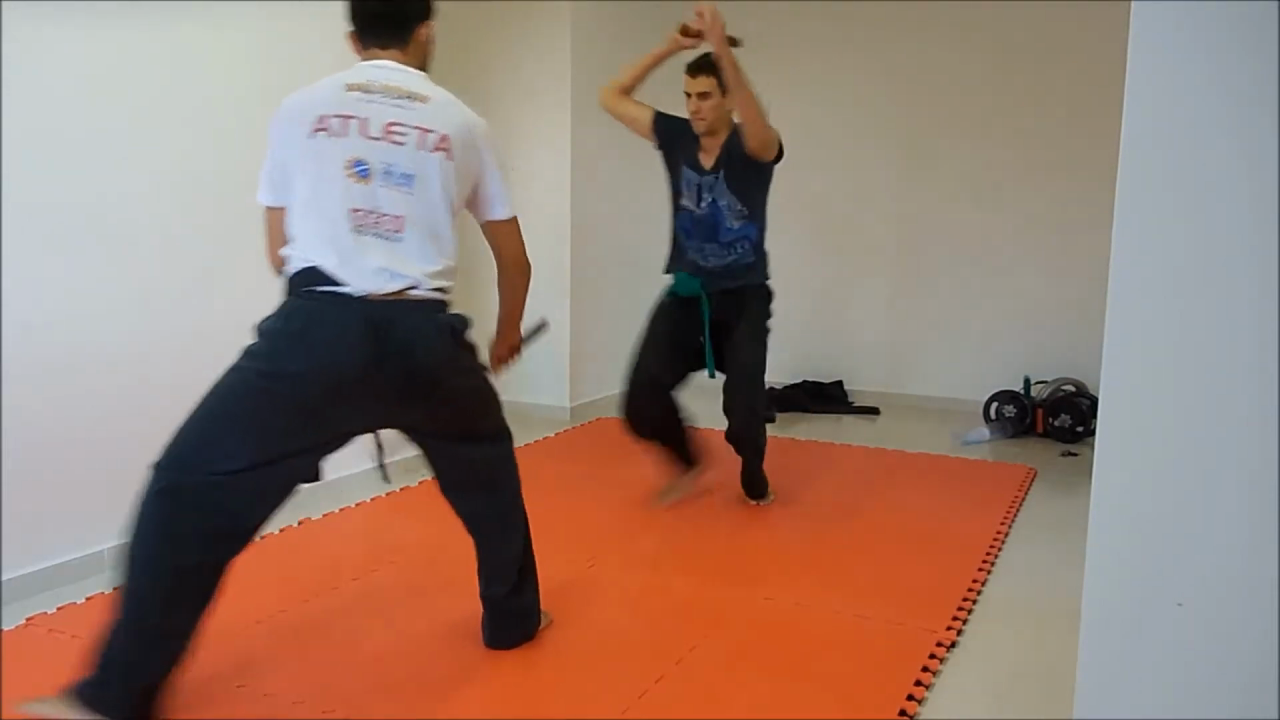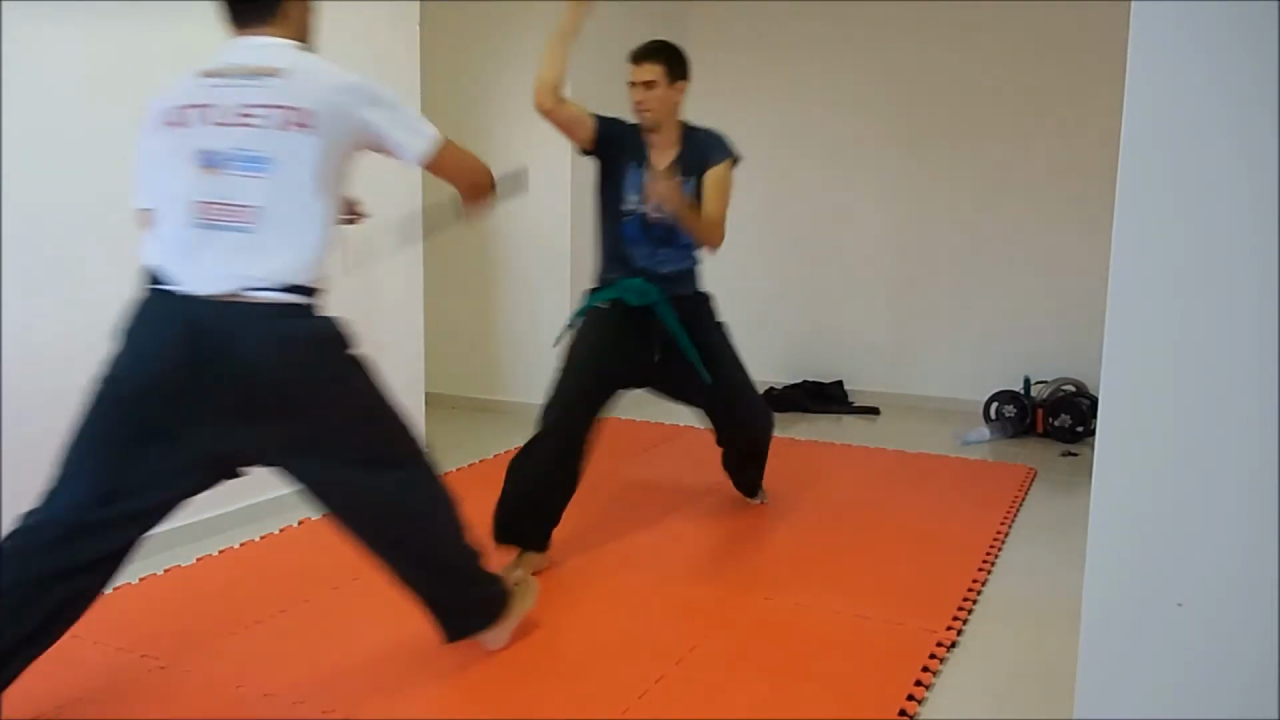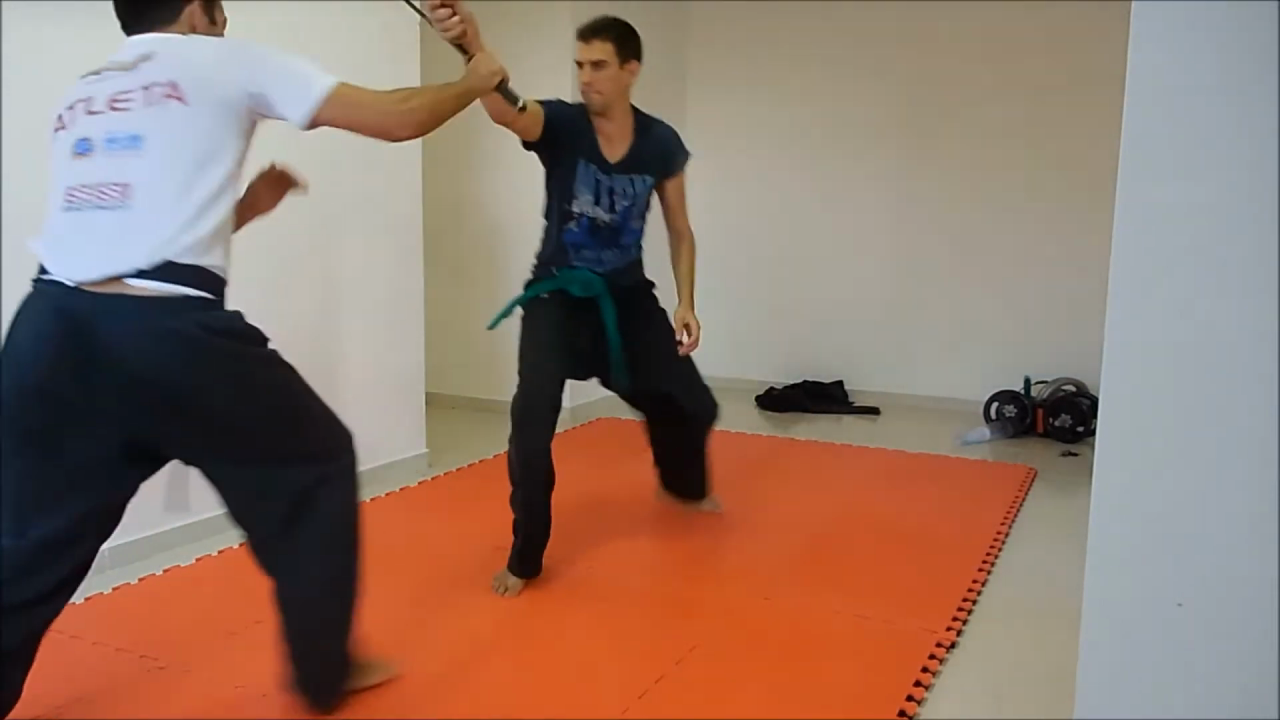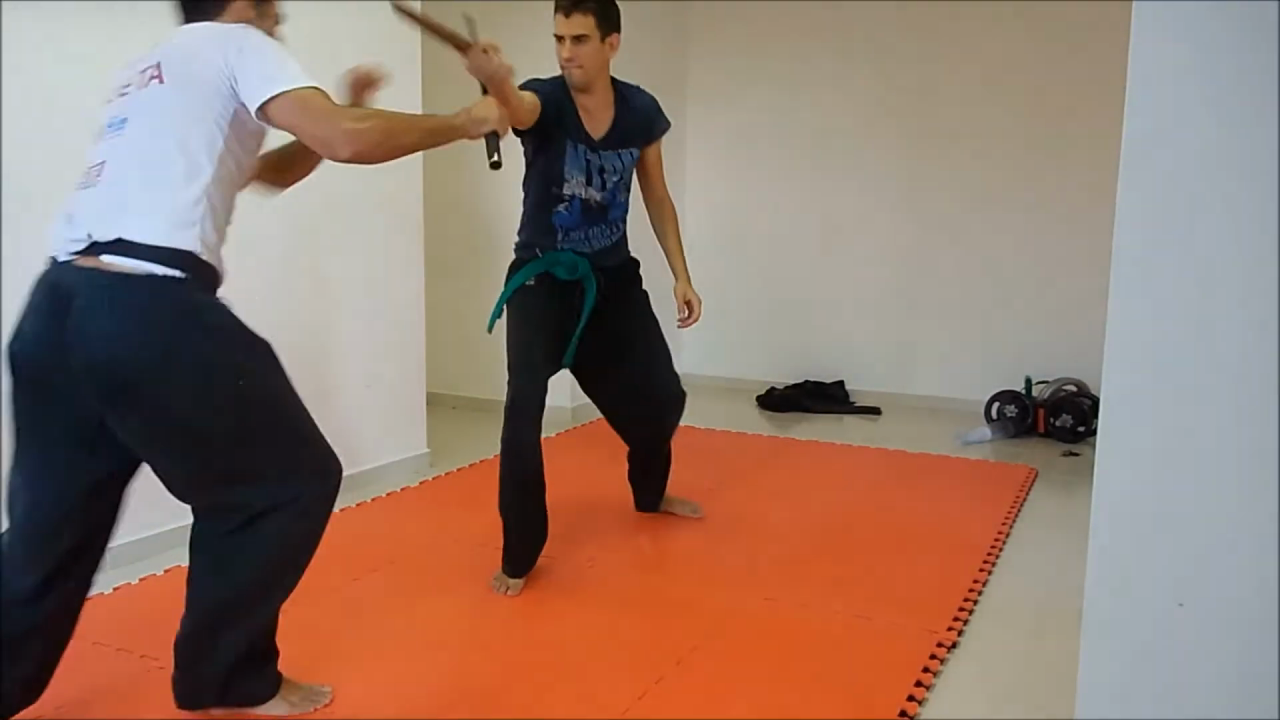
dt=0.2s
person 1, frame 1
left shoulder: (303, 109)
right shoulder: (460, 123)
left elbow: (279, 248)
right elbow: (512, 258)
right wrist: (507, 330)
left hip: (315, 332)
right hip: (417, 335)
left knee: (191, 491)
right knee: (483, 463)
right ankle: (512, 614)
person 1, frame 2
left shoulder: (171, 99)
right shoulder: (340, 87)
right elbow: (472, 178)
right wrist: (481, 195)
left hip: (167, 332)
right hip: (272, 337)
left knee: (76, 517)
right knee: (385, 469)
right ankle: (480, 608)
person 1, frame 3
left shoulder: (79, 101)
right shoulder: (227, 58)
right elbow: (392, 118)
left wrist: (257, 194)
right wrist: (475, 81)
right hip: (170, 327)
right knee: (313, 462)
person 1, frame 4
left shoulder: (151, 73)
left elbow: (274, 169)
right elbow: (348, 141)
left wrist: (346, 106)
right wrist: (459, 121)
left hip: (63, 310)
right hip: (153, 310)
right knee: (290, 481)
person 2, frame 1
left shoulder: (757, 140)
right shoulder: (674, 135)
left elbow: (757, 134)
right elbow: (611, 98)
left wrist: (720, 41)
right wrist: (668, 47)
left hip: (743, 295)
right hip: (687, 292)
left knee: (744, 409)
right knee: (643, 394)
left ankle: (755, 482)
right ankle: (686, 462)
person 2, frame 2
left shoulder: (711, 150)
right shoulder: (612, 137)
left elbow: (711, 231)
right elbow: (551, 100)
left wrist: (679, 205)
left hip: (683, 304)
right hip: (618, 305)
left knee: (746, 414)
right knee: (568, 412)
left ankle: (747, 481)
right ankle: (527, 543)
person 2, frame 3
left shoulder: (662, 144)
right shoulder: (558, 122)
left elbow: (679, 231)
right elbow: (502, 106)
left wrist: (685, 303)
left hip: (627, 296)
right hip: (558, 294)
left knee: (690, 405)
right knee: (533, 417)
left ankle: (685, 484)
right ankle: (525, 557)
person 2, frame 4
left shoulder: (641, 111)
right shoulder: (543, 99)
left elbow: (658, 199)
right elbow: (516, 109)
left wrist: (682, 275)
right wrist: (496, 81)
left hip: (612, 274)
right hip: (543, 277)
left knee: (657, 392)
right knee: (525, 409)
left ankle: (650, 492)
right ankle: (519, 555)
